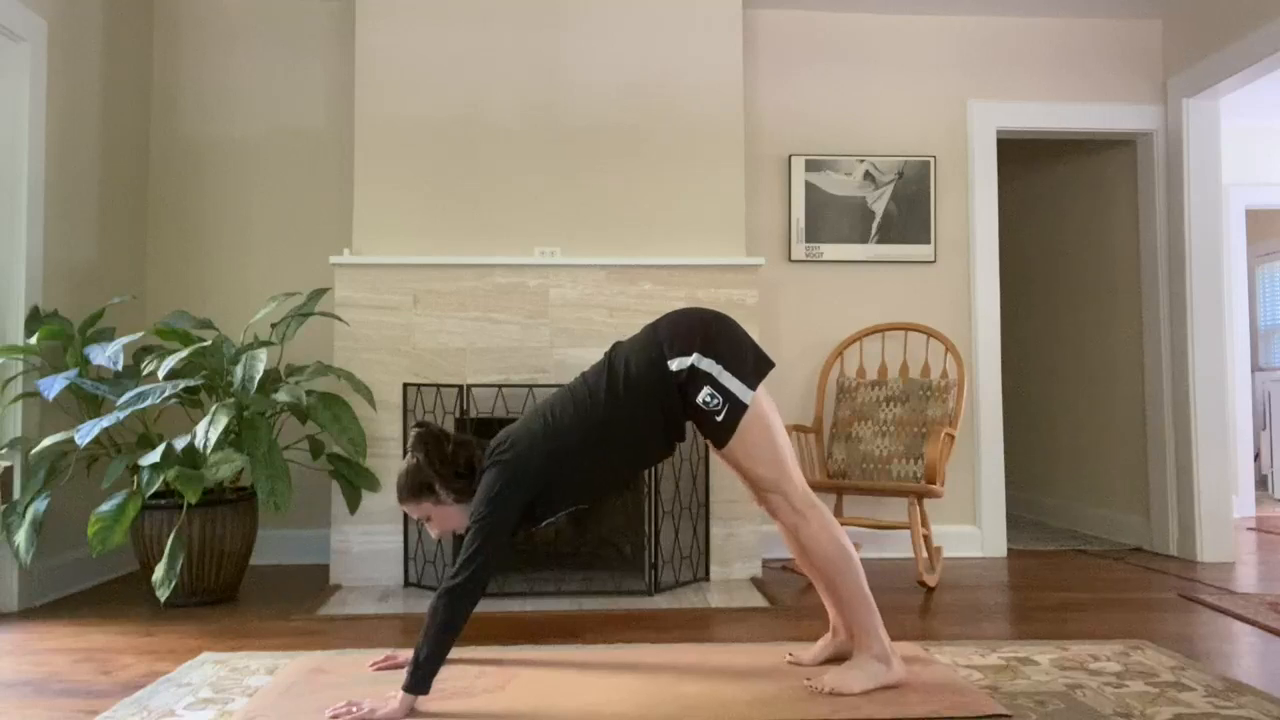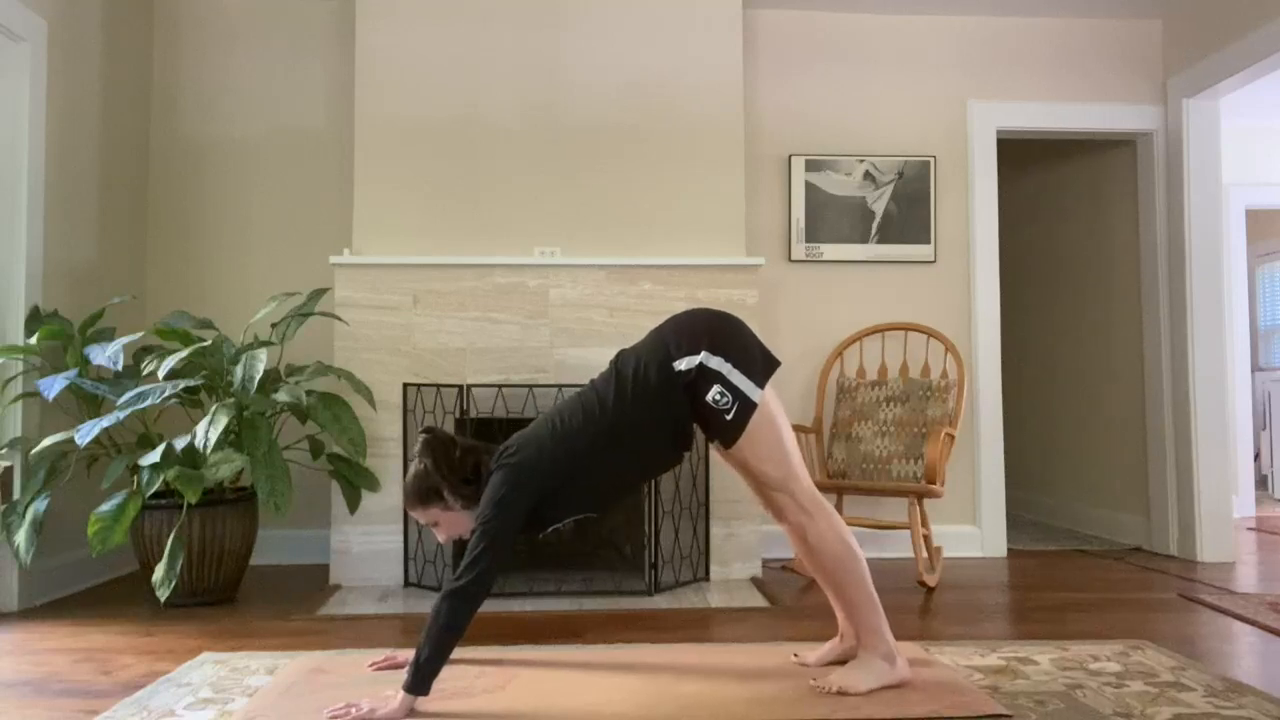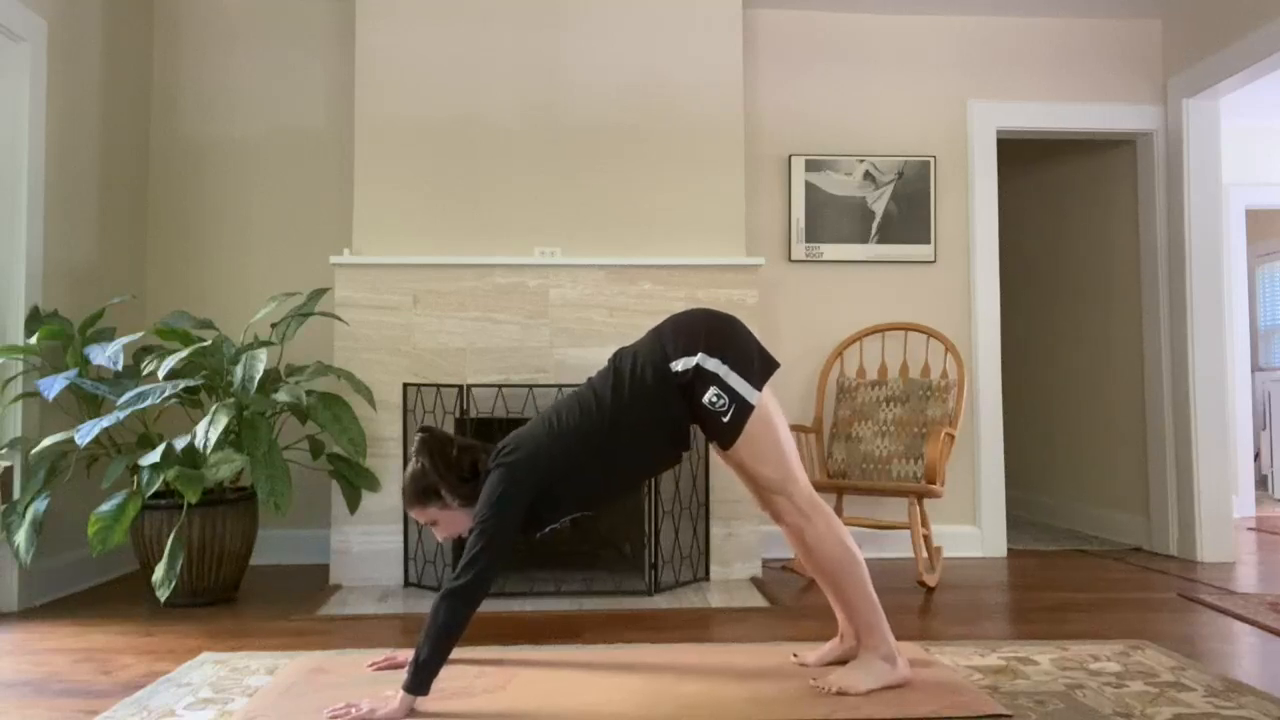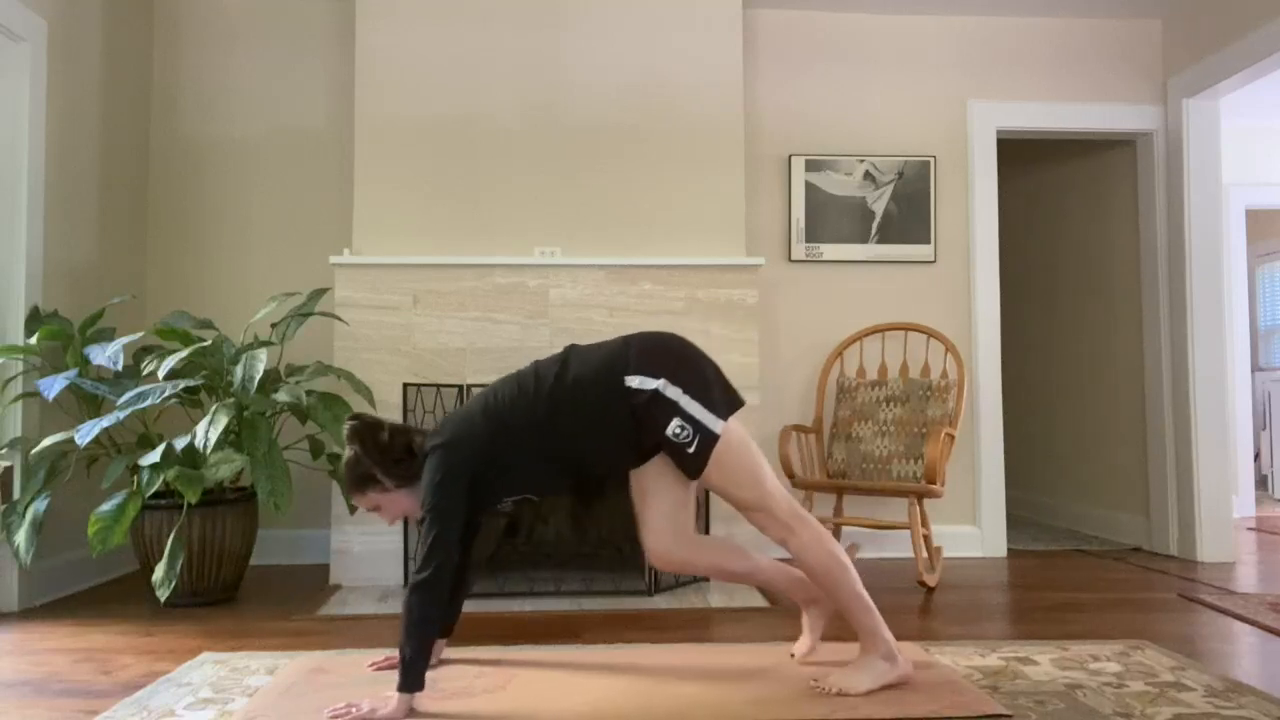
dt=0.7s
person 1, frame 1
left shoulder: (504, 474)
right shoulder: (498, 471)
left elbow: (463, 583)
right elbow: (467, 578)
right wrist: (427, 650)
left hip: (691, 358)
right hip: (681, 366)
left knee: (788, 499)
right knee: (778, 500)
left ankle: (876, 653)
right ankle: (844, 631)
person 1, frame 2
left shoulder: (512, 479)
right shoulder: (507, 477)
left elbow: (467, 586)
right elbow: (470, 584)
right wrist: (429, 650)
left hip: (700, 359)
right hip: (691, 366)
left knee: (795, 501)
right knee: (784, 504)
left ankle: (881, 652)
right ankle: (852, 634)
person 1, frame 3
left shoulder: (510, 477)
right shoulder: (504, 476)
left elbow: (467, 584)
right elbow: (470, 581)
right wrist: (428, 650)
left hip: (698, 360)
right hip: (687, 369)
left knee: (794, 501)
right knee: (780, 506)
left ankle: (883, 653)
right ankle: (853, 633)
person 1, frame 4
left shoulder: (443, 463)
right shoulder: (457, 461)
left elbow: (430, 574)
right elbow: (453, 557)
right wrist: (432, 643)
left hip: (650, 382)
right hip: (640, 397)
left knee: (774, 513)
right knee: (668, 550)
left ankle: (882, 651)
right ankle: (809, 591)
